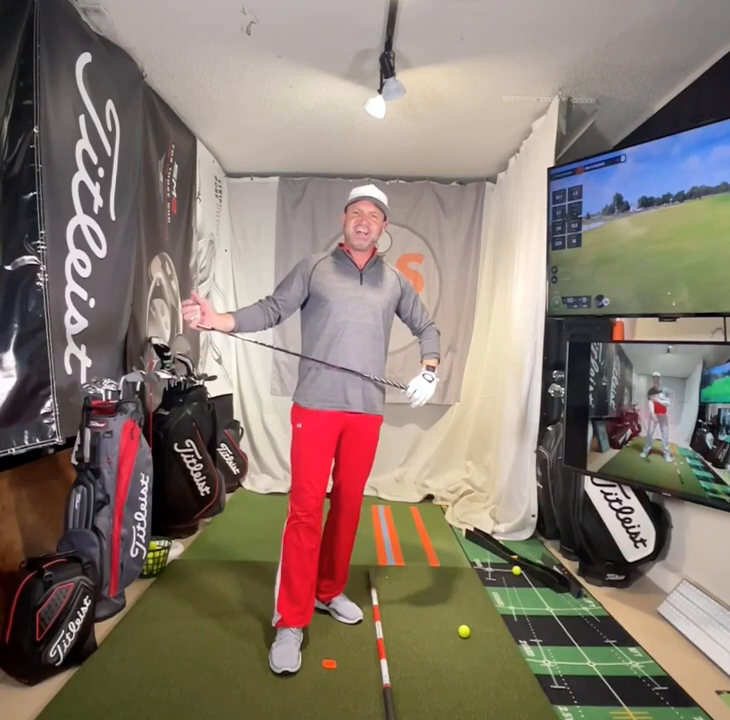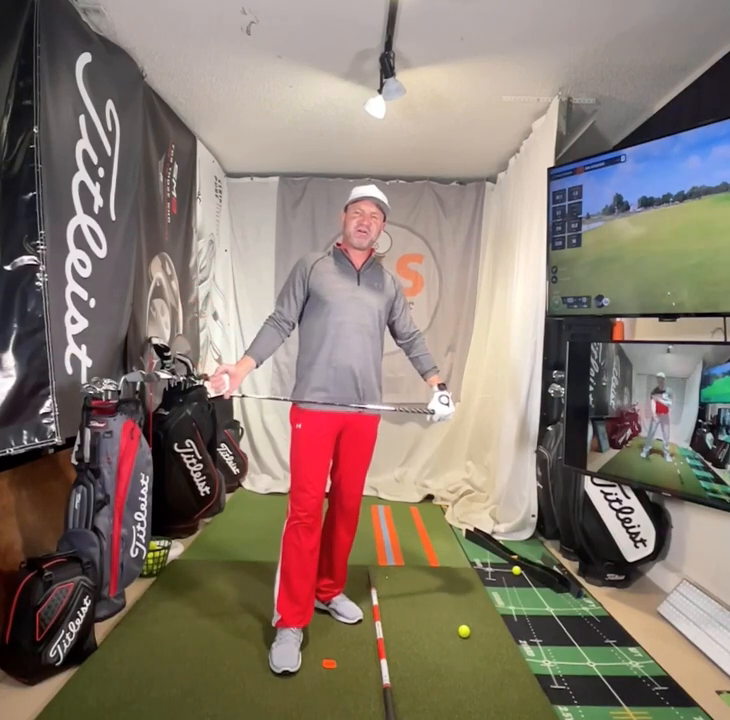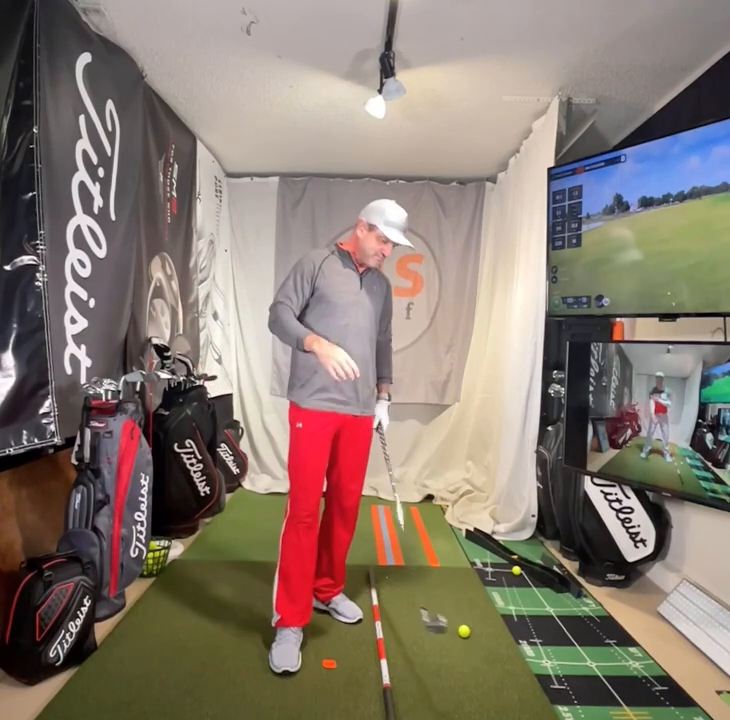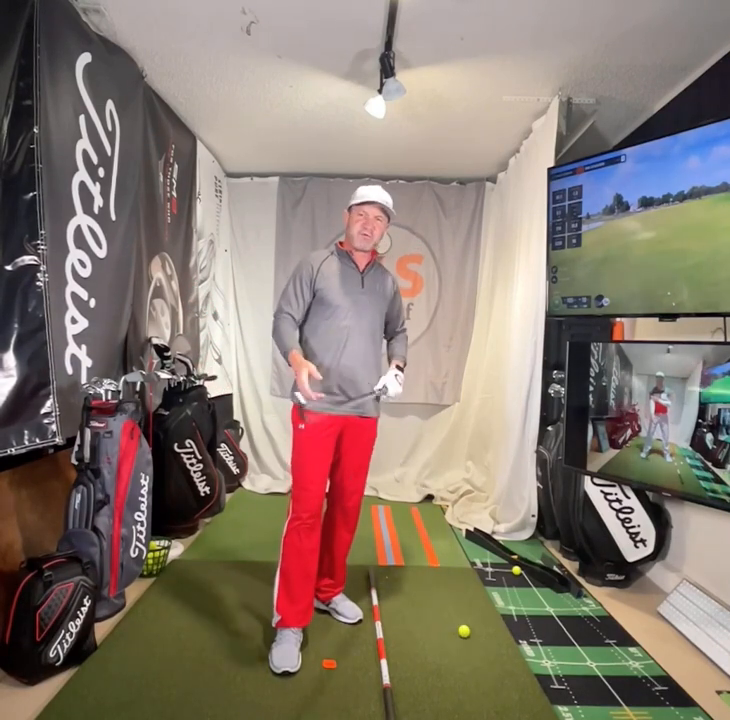
dt=1s
person 1, frame 1
left shoulder: (395, 281)
right shoulder: (313, 268)
left elbow: (426, 327)
right elbow: (272, 309)
left wrist: (429, 368)
right wrist: (220, 319)
left hip: (367, 410)
right hip: (315, 406)
left knee: (349, 505)
right knee: (305, 510)
left ankle: (330, 592)
right ankle: (291, 622)
person 1, frame 2
left shoulder: (389, 283)
right shoulder: (311, 267)
left elbow: (409, 337)
right elbow: (279, 324)
left wrist: (438, 384)
right wrist: (242, 367)
left hip: (365, 411)
right hip: (314, 407)
left knee: (348, 505)
right knee: (305, 510)
left ankle: (329, 591)
right ankle: (290, 622)
person 1, frame 3
left shoulder: (381, 285)
right shoulder: (316, 264)
right elbow: (279, 315)
left wrist: (385, 392)
right wrist: (320, 345)
left hip: (360, 411)
right hip: (313, 406)
left knee: (346, 502)
right knee: (304, 508)
left ankle: (328, 589)
right ankle: (290, 621)
person 1, frame 4
left shoulder: (388, 281)
right shoulder: (315, 265)
left elbow: (397, 331)
right elbow: (284, 319)
left wrist: (396, 366)
right wrist: (297, 360)
left hip: (364, 410)
right hip: (317, 406)
left knee: (347, 505)
right knee: (306, 509)
left ankle: (328, 590)
right ankle: (290, 621)
